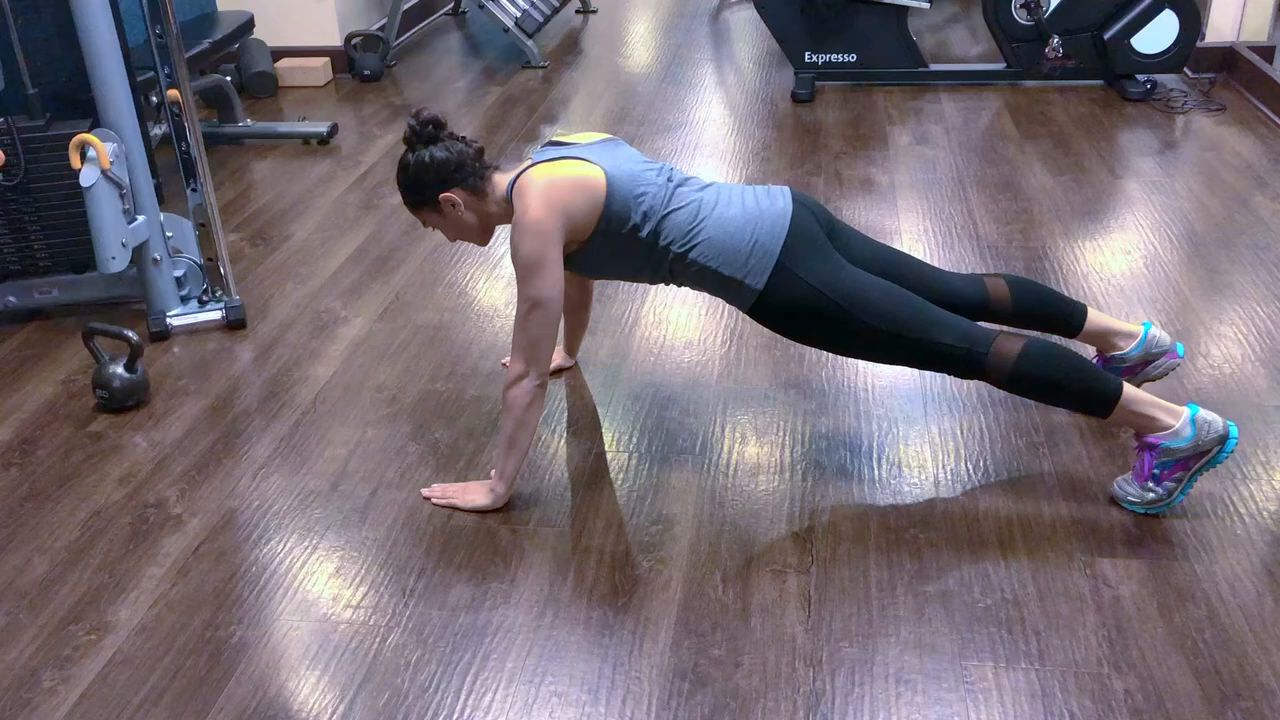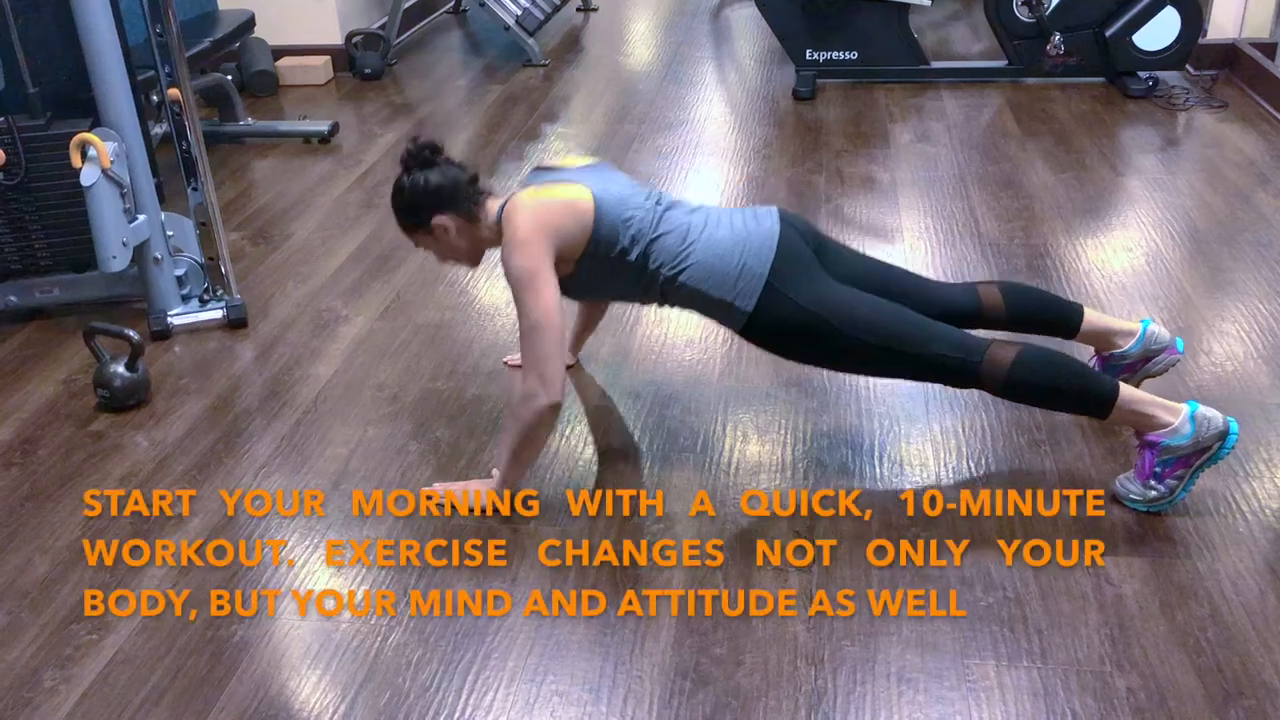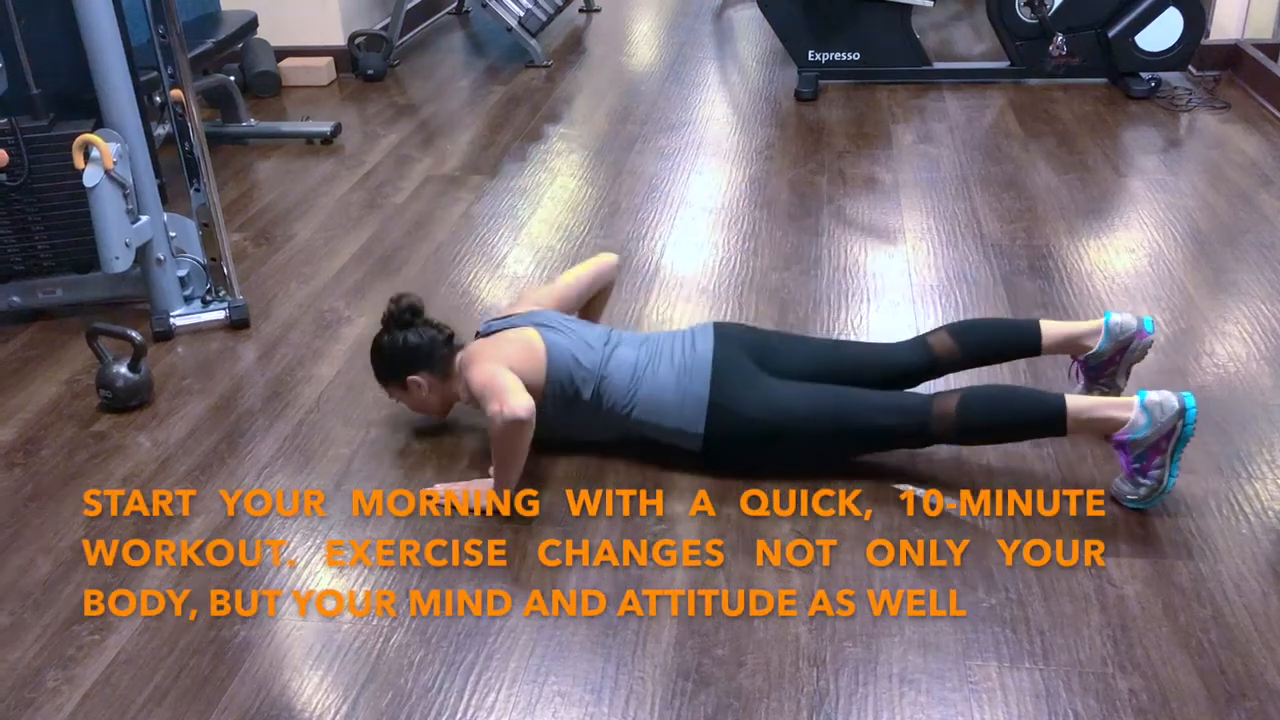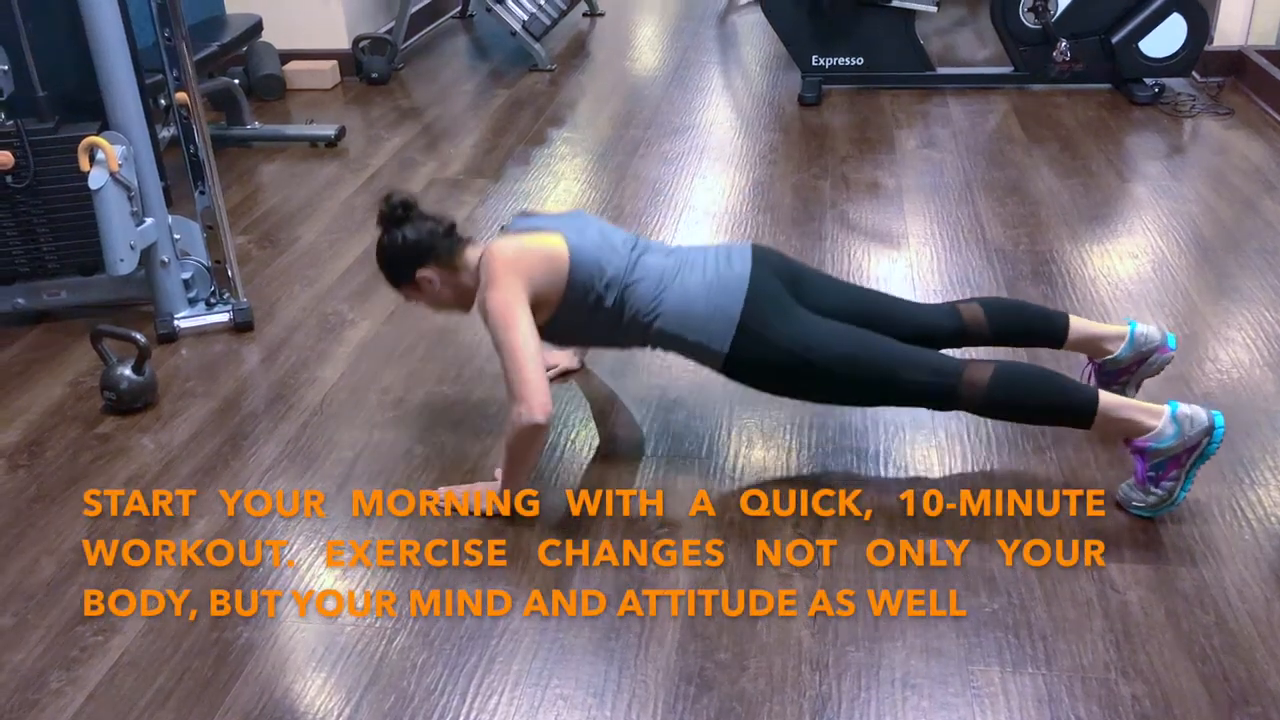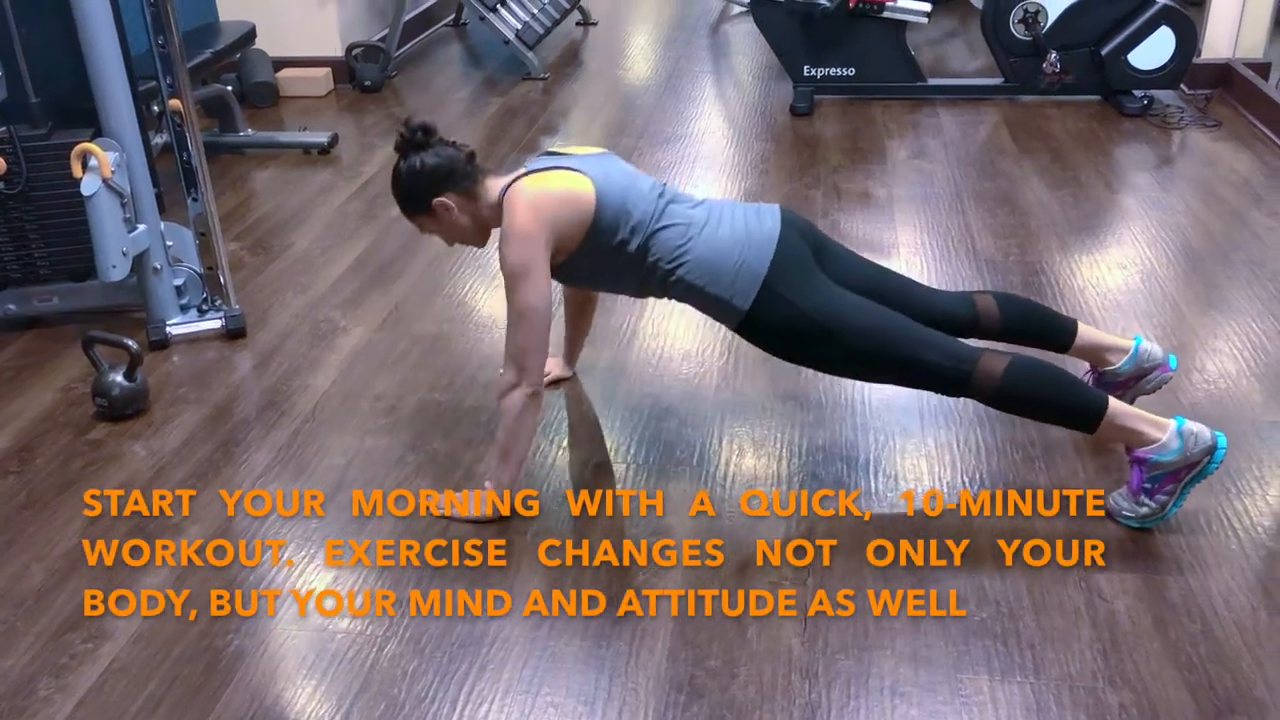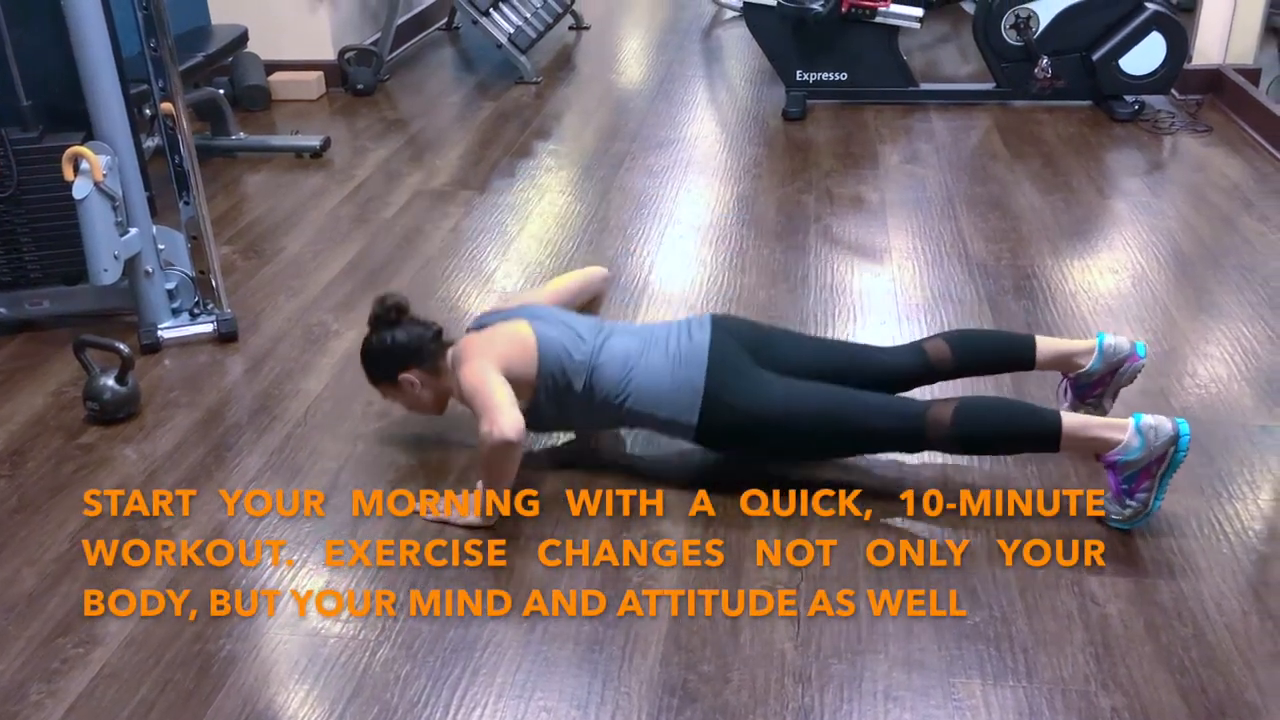
dt=0.5s
person 1, frame 1
left shoulder: (533, 208)
right shoulder: (553, 159)
left elbow: (526, 369)
left wrist: (497, 486)
right wrist: (570, 350)
left hip: (771, 268)
right hip: (779, 217)
left knee: (958, 344)
right knee: (955, 295)
left ankle: (1179, 428)
right ankle: (1130, 338)
person 1, frame 2
left shoulder: (521, 231)
right shoulder: (548, 179)
left elbow: (541, 395)
left wrist: (500, 487)
right wrist: (573, 347)
left hip: (757, 291)
right hip: (766, 236)
left knee: (953, 356)
right knee: (951, 305)
left ankle: (1176, 426)
right ankle: (1128, 337)
person 1, frame 3
left shoulder: (482, 369)
right shoulder: (515, 320)
left elbow: (517, 414)
right elbow: (607, 261)
left wrist: (500, 490)
left hip: (718, 411)
right hip: (715, 347)
left knee: (911, 421)
right knee: (904, 361)
left ankle: (1136, 418)
right ankle: (1100, 333)
person 1, frame 4
left shoulder: (498, 282)
right shoulder: (523, 231)
left elbow: (534, 414)
left wrist: (506, 490)
right wrist: (577, 343)
left hip: (742, 330)
right hip: (744, 273)
left knee: (935, 378)
right knee: (933, 325)
left ankle: (1162, 428)
right ankle: (1121, 340)
person 1, frame 5
left shoulder: (520, 223)
right shoulder: (547, 170)
left elbow: (522, 385)
left wrist: (495, 495)
right wrist: (570, 358)
left hip: (755, 288)
right hip: (765, 234)
left knee: (949, 365)
right knee: (947, 311)
left ankle: (1167, 440)
right ankle: (1124, 354)
person 1, frame 6
left shoulder: (473, 365)
right shoulder: (507, 319)
left elbow: (505, 434)
right elbow: (597, 272)
left wrist: (489, 505)
left hip: (711, 401)
right hip: (708, 340)
left knee: (903, 422)
right knee: (898, 367)
left ankle: (1129, 438)
right ankle: (1092, 353)
